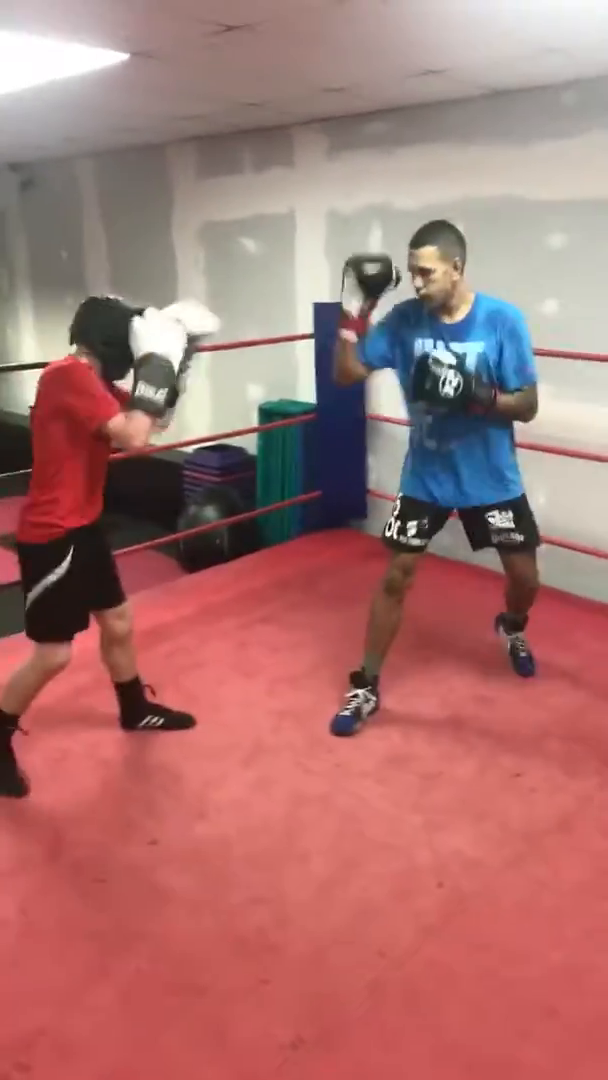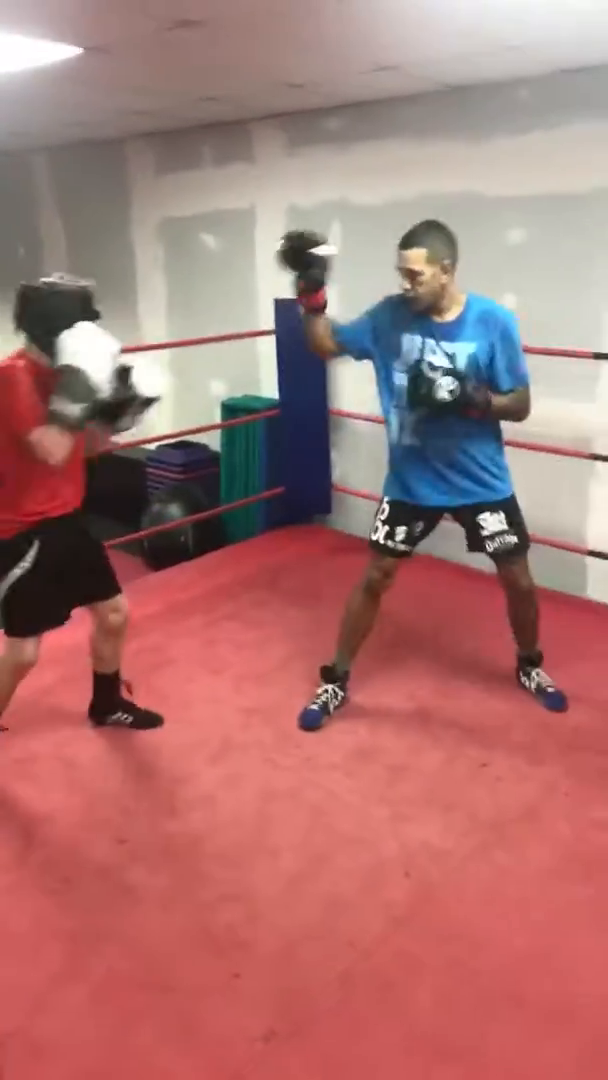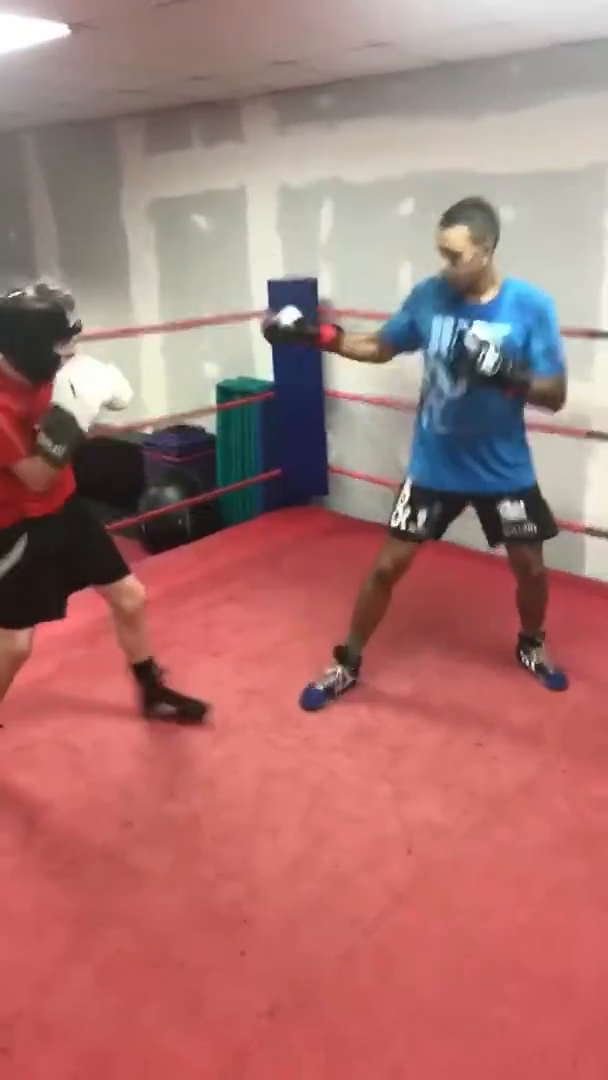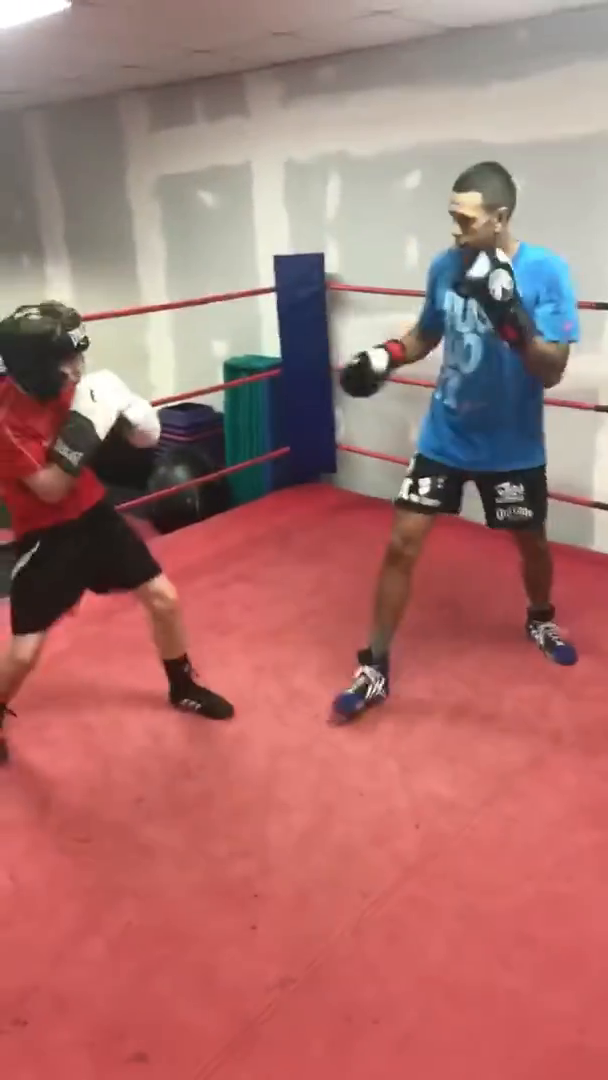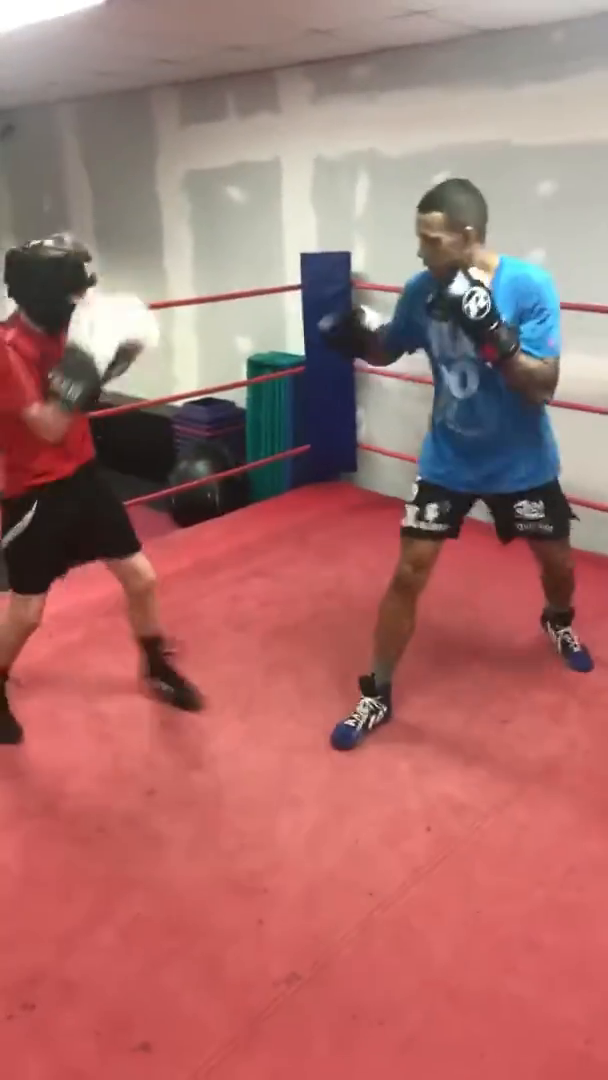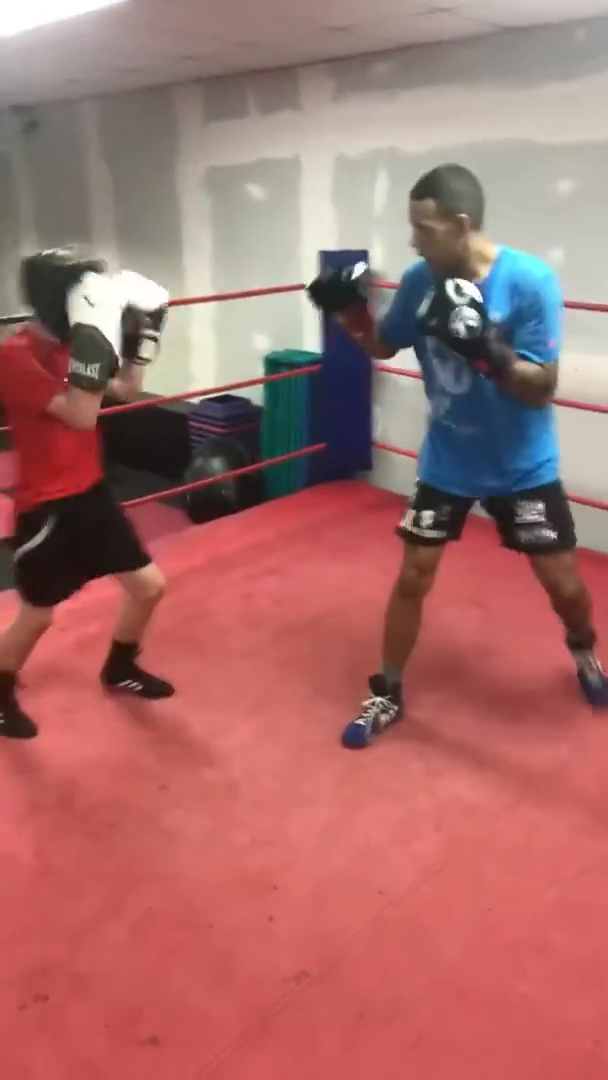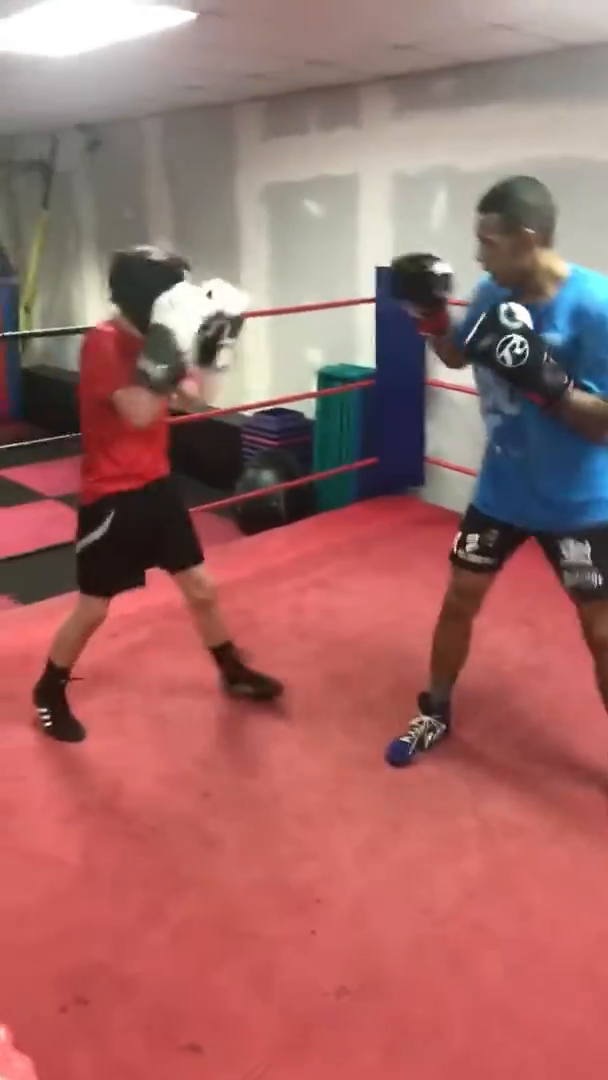
dt=0.2s
person 1, frame 1
left shoulder: (503, 320)
right shoulder: (404, 319)
left elbow: (527, 406)
right elbow: (346, 372)
left wrist: (470, 395)
right wrist: (357, 309)
left hip: (492, 479)
right hip: (426, 478)
left knee: (524, 576)
right knee: (395, 579)
left ankle: (511, 626)
right ankle: (365, 688)
person 1, frame 2
left shoulder: (493, 323)
right shoulder: (392, 314)
left elbow: (517, 406)
right elbow: (327, 345)
left wrist: (465, 396)
right wrist: (309, 291)
left hip: (482, 481)
right hip: (411, 482)
left knee: (520, 583)
right knee: (375, 580)
left ankle: (530, 665)
right ankle: (334, 682)
person 1, frame 3
left shoulder: (532, 307)
right shoulder: (428, 296)
left elbow: (554, 397)
right elbow: (379, 348)
left wrist: (506, 375)
right wrist: (316, 333)
left hip: (503, 470)
right hip: (433, 466)
left knee: (530, 570)
right knee: (386, 567)
left ankle: (532, 647)
right ankle: (346, 663)
person 1, frame 4
left shoulder: (546, 271)
right shoulder: (447, 267)
left elbow: (551, 370)
left wrist: (509, 313)
right wrist: (383, 358)
left hip: (513, 445)
right hip: (444, 437)
left knee: (531, 543)
right knee: (402, 547)
left ankle: (541, 618)
right ankle: (374, 669)
person 1, frame 5
left shoulder: (530, 285)
right shoulder: (422, 290)
left elbow: (543, 387)
right elbow: (387, 349)
left wrist: (491, 336)
right wrist: (356, 337)
left hip: (524, 462)
right hip: (448, 459)
left knee: (557, 560)
right knee: (409, 574)
left ankle: (558, 621)
right ankle: (376, 697)
person 1, frame 6
left shoulder: (530, 281)
right shoulder: (420, 279)
left elbow: (543, 388)
right elbow: (382, 347)
left wrist: (488, 349)
right wrist: (350, 310)
left hip: (523, 465)
right hip: (446, 461)
right knee: (412, 578)
right ankle: (385, 696)
person 1, frame 7
right shoulder: (494, 292)
right elbow: (453, 356)
left wrist: (539, 377)
right wrist: (427, 305)
right hip: (501, 488)
right knee: (458, 602)
right ankle: (434, 715)
person 2, frame 1
left shoulder: (88, 378)
right shoulder: (69, 376)
left elbow: (146, 421)
right elbow: (135, 435)
left wrist: (176, 354)
right wrist: (156, 364)
left hip: (81, 528)
right hip: (51, 537)
left knee: (118, 624)
right knee: (51, 654)
left ankle: (134, 709)
person 2, frame 2
left shoulder: (52, 368)
left elbow: (90, 439)
right elbow: (54, 452)
left wrist: (124, 400)
right wrist: (78, 379)
left hip: (68, 520)
left knee: (115, 615)
left ankle: (107, 703)
person 2, frame 3
left shoulder: (46, 369)
left wrist: (93, 392)
right wrist: (67, 419)
left hip: (67, 509)
left knee: (131, 598)
left ankle: (155, 692)
person 2, frame 4
left shoulder: (70, 383)
left elbow: (137, 434)
right elbow: (49, 489)
left wrist: (128, 416)
right wrist: (82, 427)
left hip: (94, 512)
right hip: (43, 534)
left knee: (162, 600)
left ankle: (183, 686)
person 2, frame 5
left shoulder: (58, 331)
left elbow: (93, 387)
right elbow: (48, 427)
left wrist: (121, 349)
right wrist: (80, 362)
left hip: (84, 476)
left knee: (141, 576)
left ankle: (157, 665)
person 2, frame 6
left shoulder: (73, 341)
left elbow: (127, 391)
right elbow: (79, 417)
left wrist: (143, 327)
right wrist: (93, 336)
left hip: (92, 492)
right hip: (47, 506)
left knee: (150, 586)
left ankle: (119, 668)
person 2, frame 7
left shoulder: (159, 339)
right shoulder: (103, 342)
left elbow: (187, 394)
right elbow: (139, 412)
left wrist: (214, 337)
right wrist: (166, 340)
left hip: (157, 487)
right hip: (111, 497)
left knee: (201, 589)
right knee: (92, 609)
left ankle: (234, 672)
right ankle: (49, 692)
